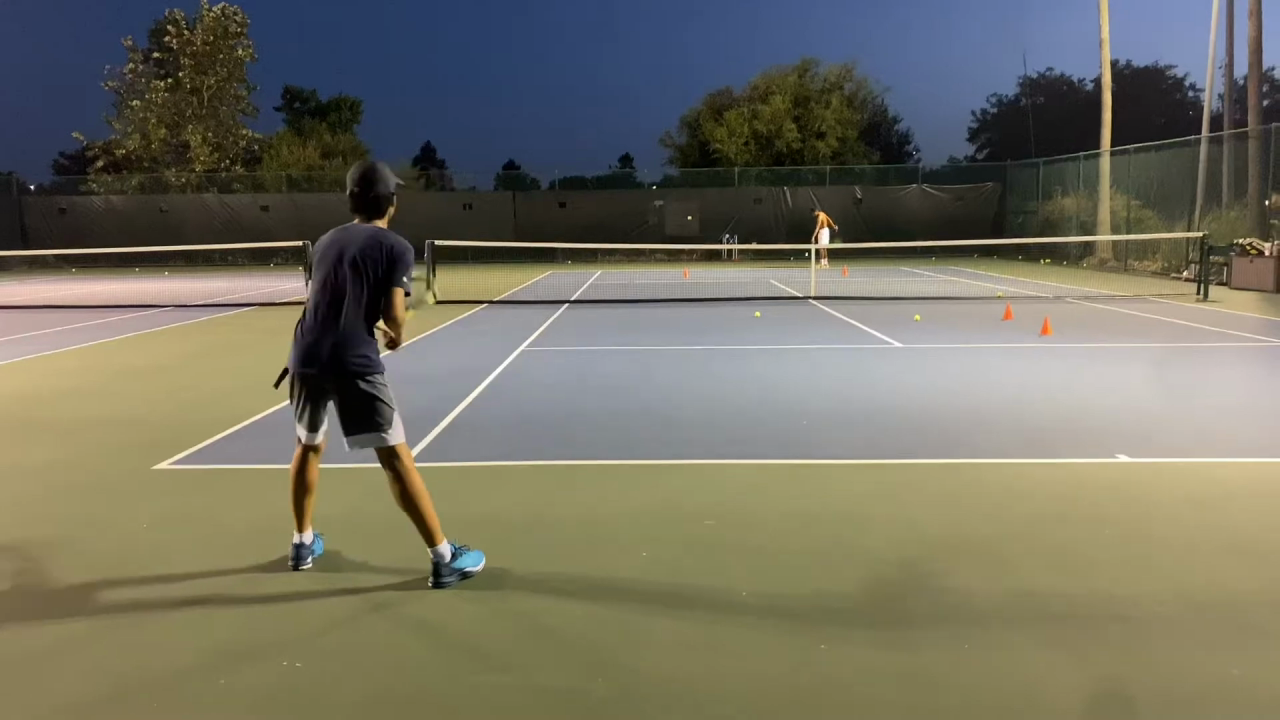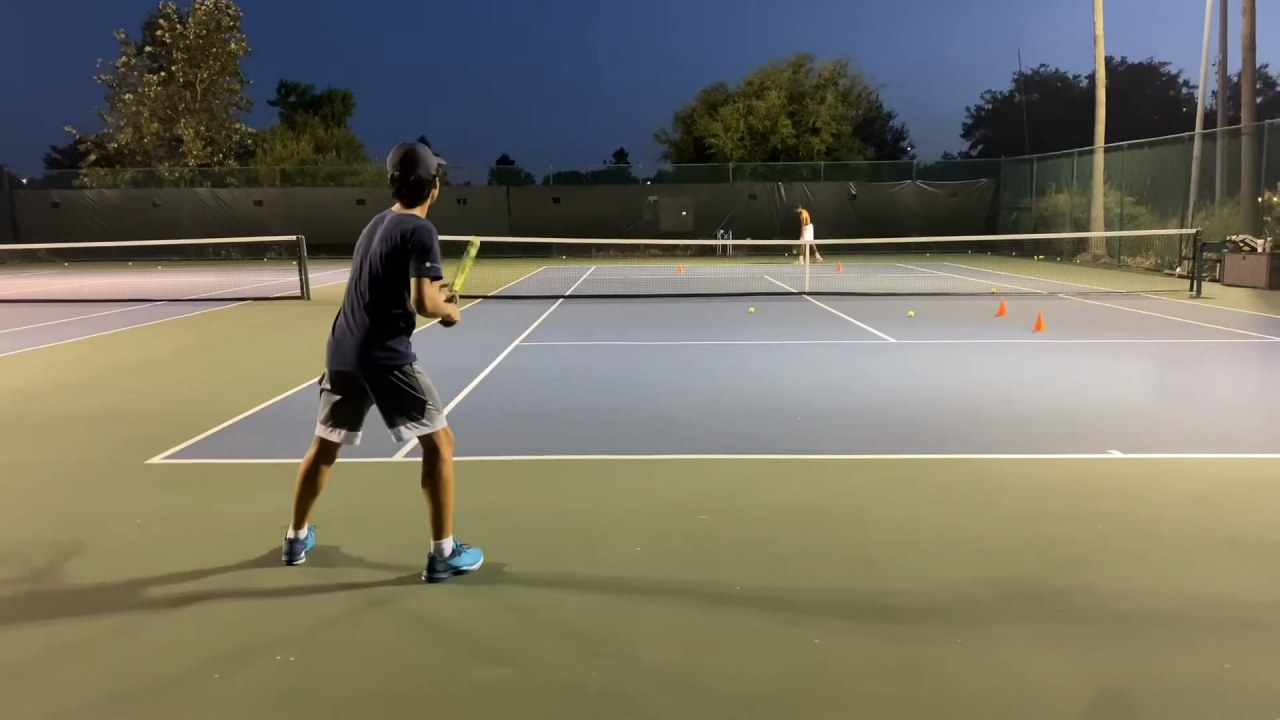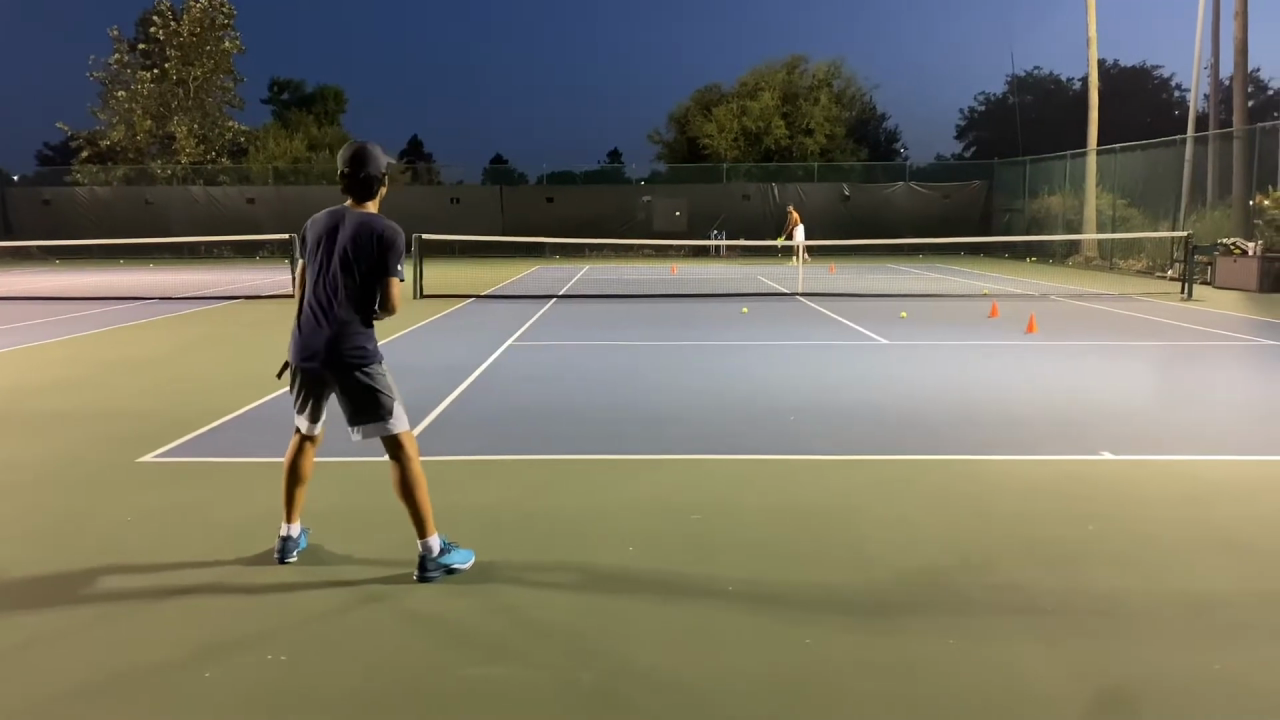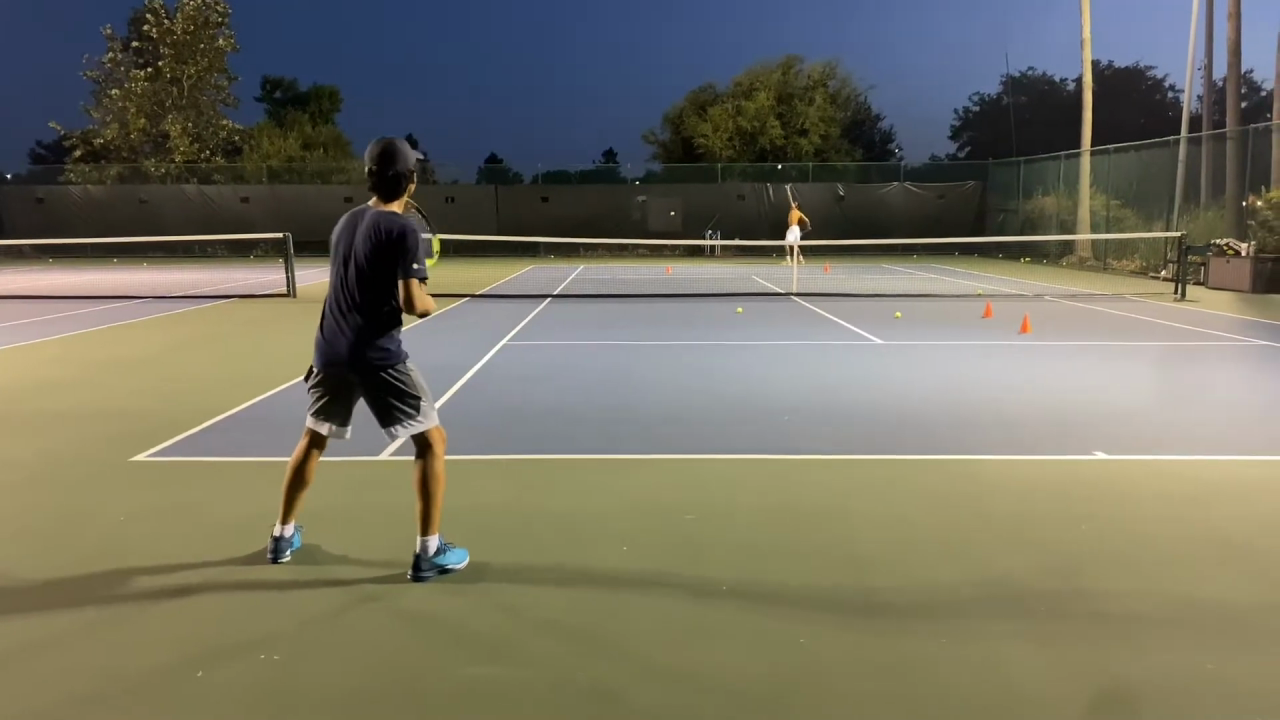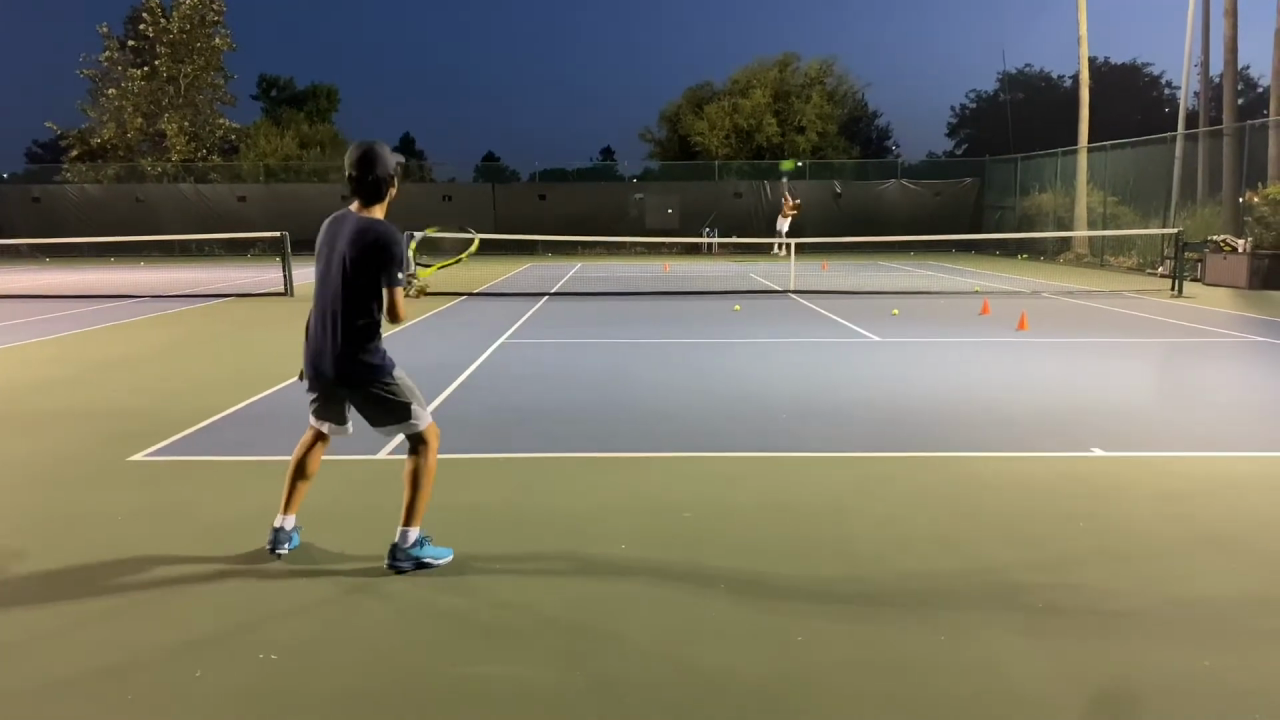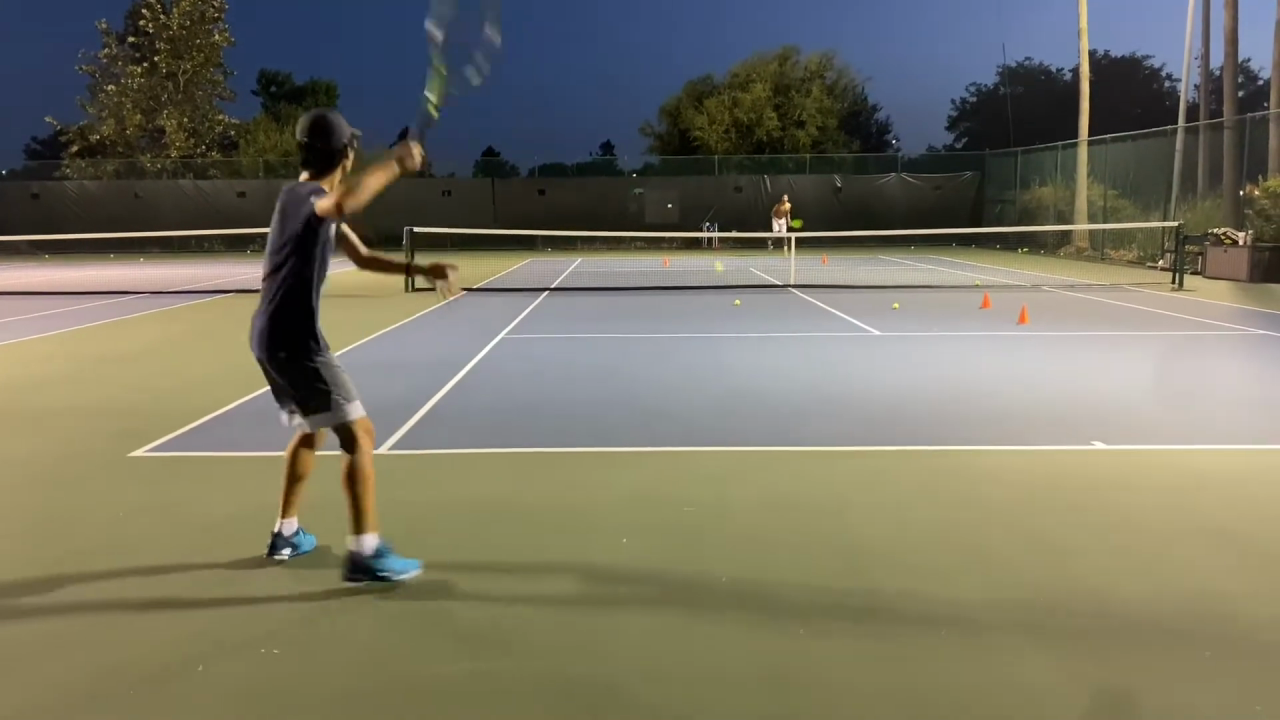
dt=0.7s
person 1, frame 1
left shoulder: (326, 242)
right shoulder: (396, 248)
right elbow: (394, 317)
right wrist: (395, 336)
left hip: (306, 356)
right hip: (355, 362)
left knee: (309, 446)
right knee: (396, 458)
left ankle: (303, 542)
right ankle: (445, 557)
person 1, frame 2
left shoulder: (375, 225)
right shoulder: (420, 231)
right elbow: (422, 304)
left wrist: (432, 293)
right wrist: (449, 310)
left hip: (342, 351)
right hip: (386, 355)
left knee: (325, 445)
right knee: (439, 443)
left ankle: (296, 538)
right ankle: (444, 554)
person 1, frame 3
left shoulder: (314, 224)
right shoulder: (386, 232)
right elbow: (389, 306)
left hip: (305, 347)
right hip: (353, 351)
left knee: (304, 435)
right knee: (402, 445)
left ankle: (289, 535)
right ankle: (432, 551)
person 1, frame 4
left shoulder: (345, 222)
right shoulder: (403, 230)
right elbow: (411, 303)
right wrist: (429, 303)
left hip: (330, 350)
right hip: (378, 354)
left knee: (314, 438)
right knee: (432, 441)
left ankle: (283, 535)
right ankle: (429, 551)
person 1, frame 5
left shoulder: (331, 226)
right shoulder: (387, 237)
right elbow: (396, 312)
right wrist: (404, 303)
left hip: (319, 357)
right hip: (362, 362)
left knee: (318, 434)
right knee: (424, 437)
left ankle: (282, 529)
right ankle: (409, 543)
person 1, frame 6
left shoulder: (315, 202)
right shoulder: (302, 197)
left elbow: (363, 257)
right elbow: (344, 202)
left wrist: (421, 268)
right wrist: (394, 163)
left hip: (276, 339)
right hip: (293, 341)
left knee: (310, 432)
right knee: (359, 435)
left ankle: (286, 532)
right ankle: (365, 551)
